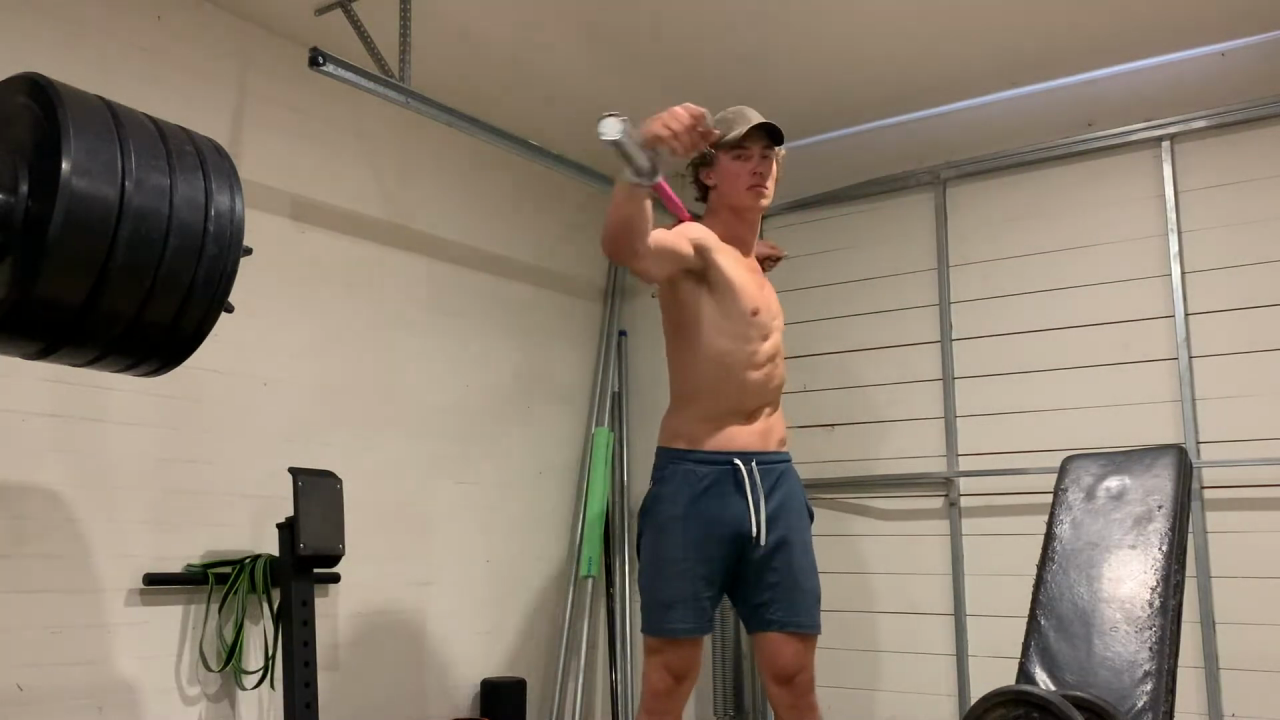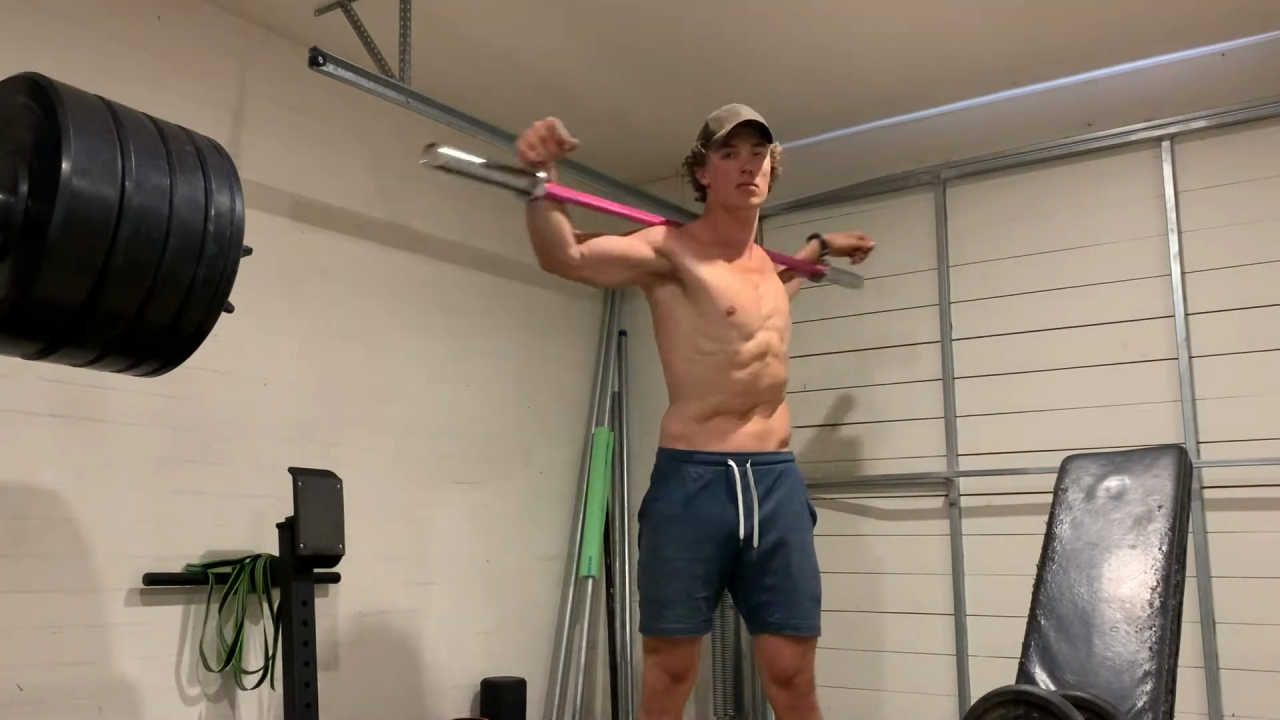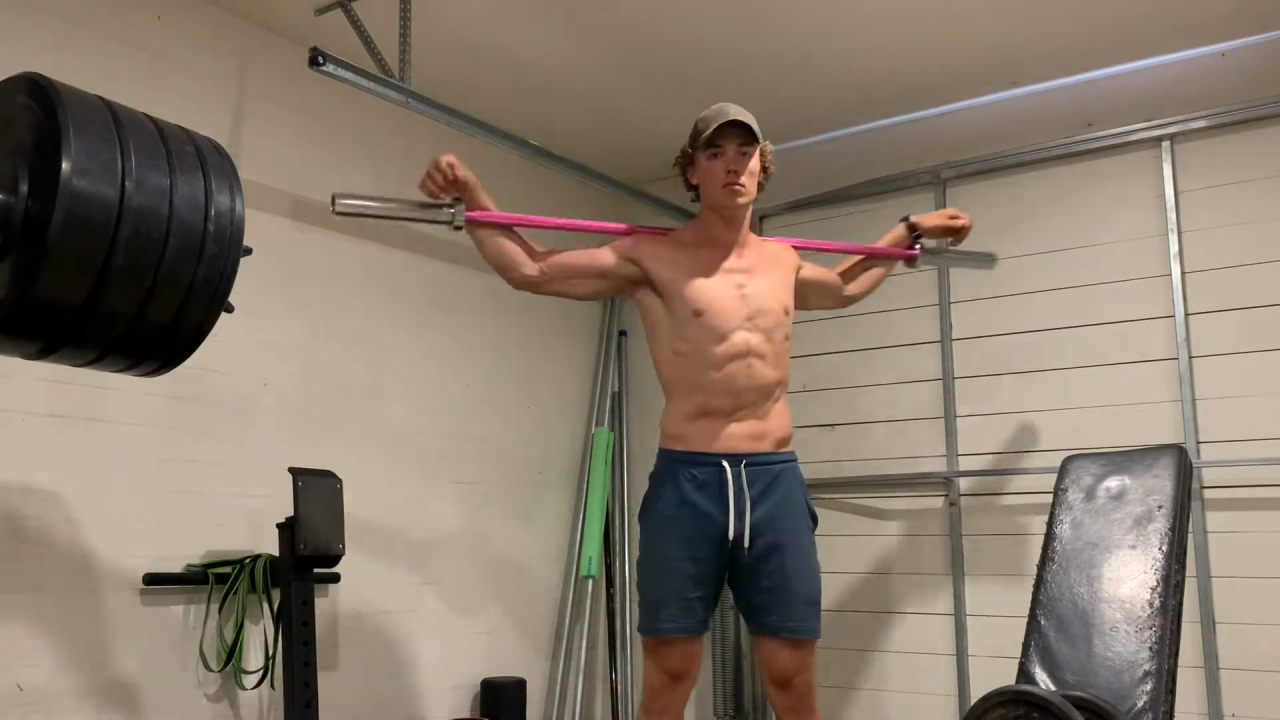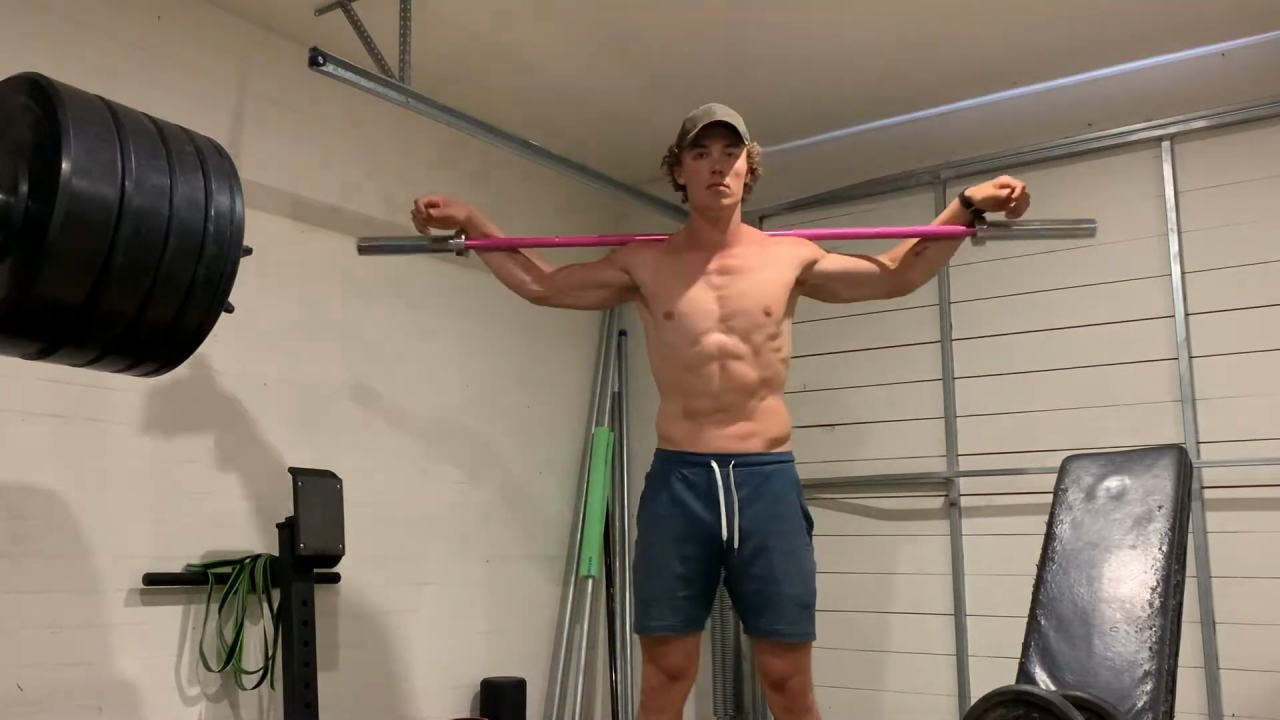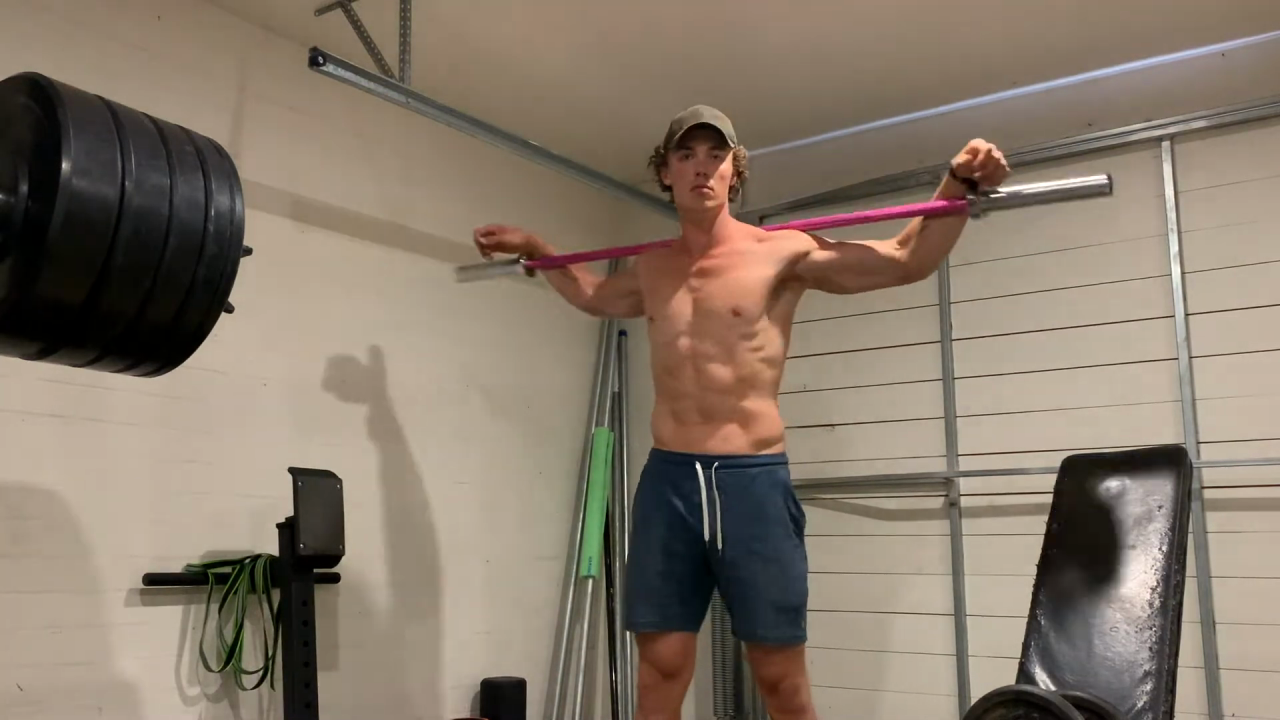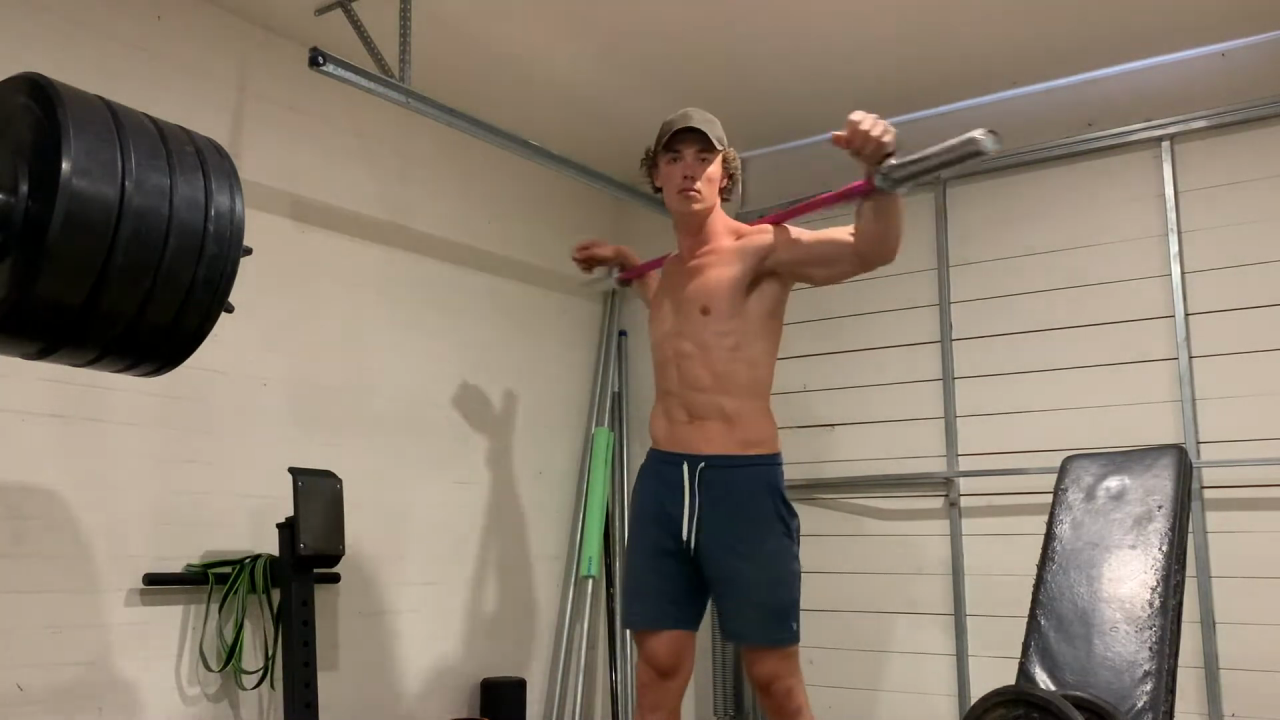
dt=0.2s
person 1, frame 1
left shoulder: (746, 262)
right shoulder: (696, 244)
right elbow: (625, 243)
right wrist: (645, 151)
left hip: (775, 482)
right hip: (692, 481)
person 1, frame 2
left shoulder: (765, 266)
right shoulder: (671, 248)
right elbow: (562, 254)
left wrist: (820, 249)
right wrist: (535, 174)
left hip: (777, 483)
right hip: (690, 483)
person 1, frame 3
left shoulder: (780, 261)
right shoulder: (652, 255)
left elbow: (842, 287)
right elbow: (531, 271)
left wrist: (911, 231)
right wrist: (470, 197)
left hip: (774, 481)
right hip: (684, 483)
person 1, frame 4
left shoulder: (788, 257)
right shoulder: (643, 263)
left elbow: (896, 276)
right elbow: (542, 285)
left wrist: (966, 208)
right wrist: (475, 227)
left hip: (766, 480)
right hip: (677, 483)
person 1, frame 5
left shoulder: (782, 252)
right shoulder: (651, 267)
left elbow: (911, 261)
right elbow: (596, 297)
left wrist: (958, 188)
right wrist: (540, 252)
left hip: (754, 483)
right hip: (667, 482)
right knee: (662, 669)
person 1, frame 6
left shoulder: (764, 247)
right shoulder: (670, 270)
left elbow: (874, 248)
left wrist: (877, 164)
right wrist: (624, 264)
left hip: (743, 482)
right hip: (663, 479)
right knee: (659, 666)
